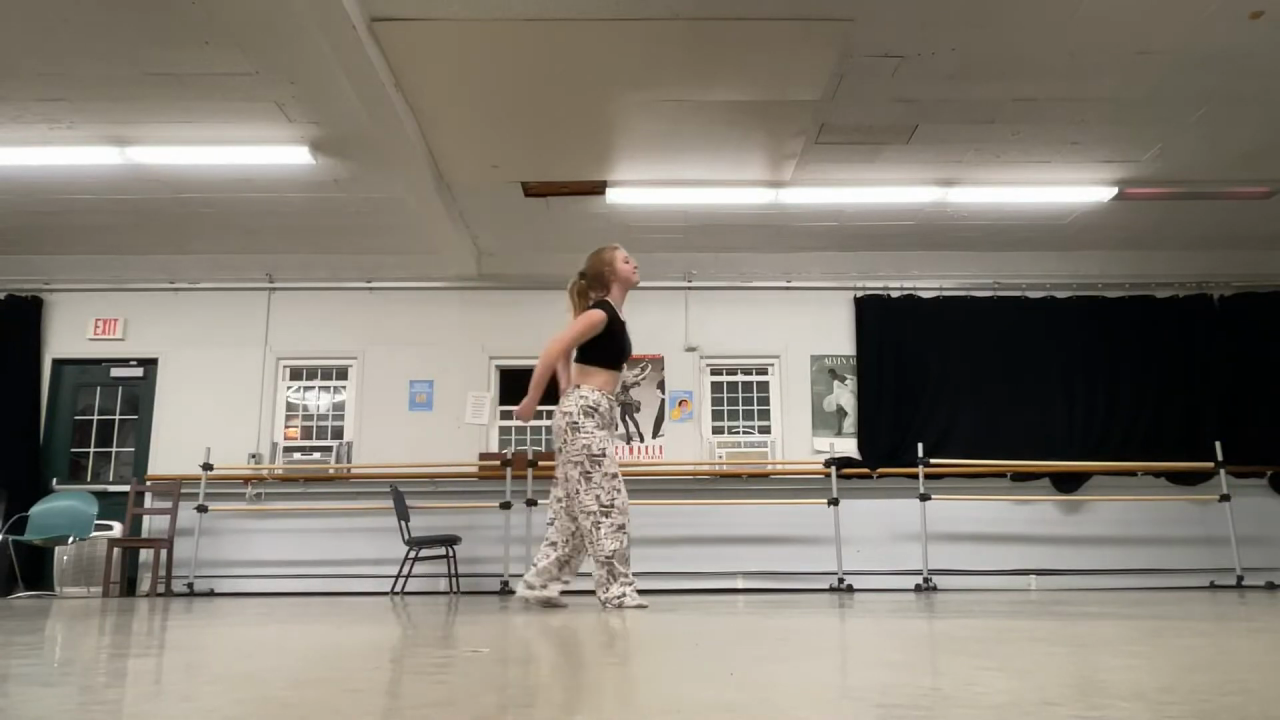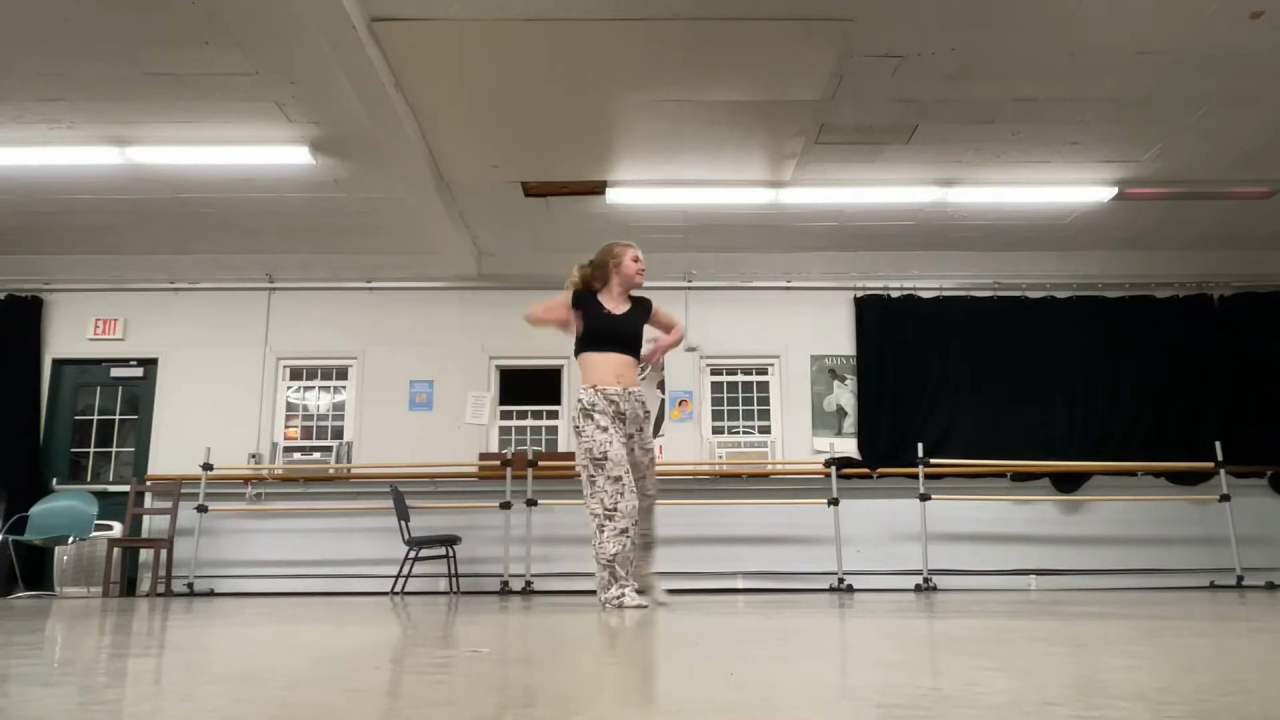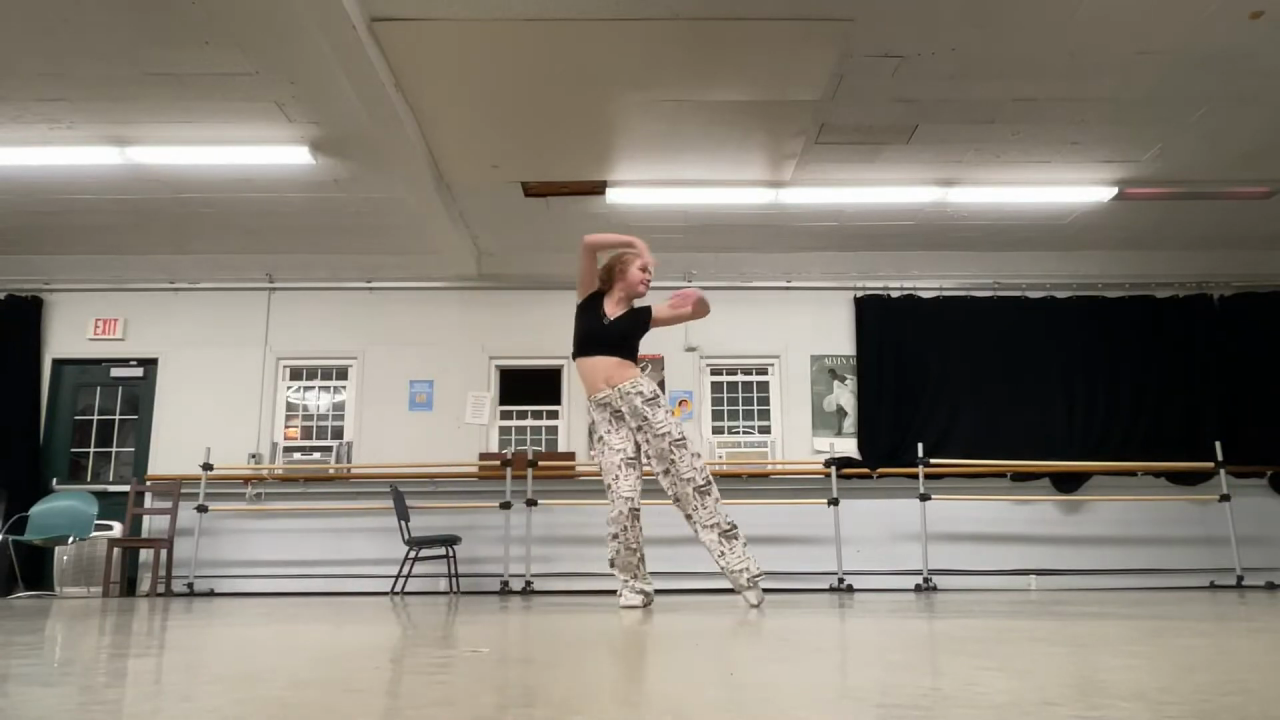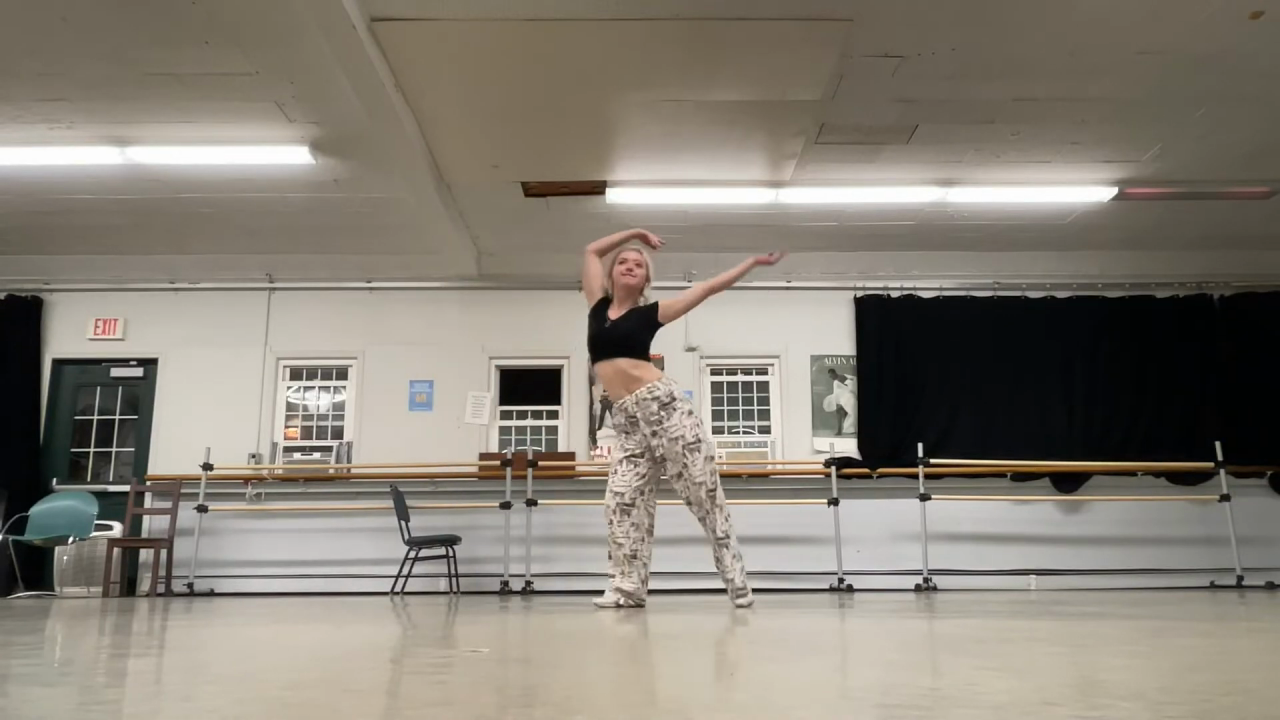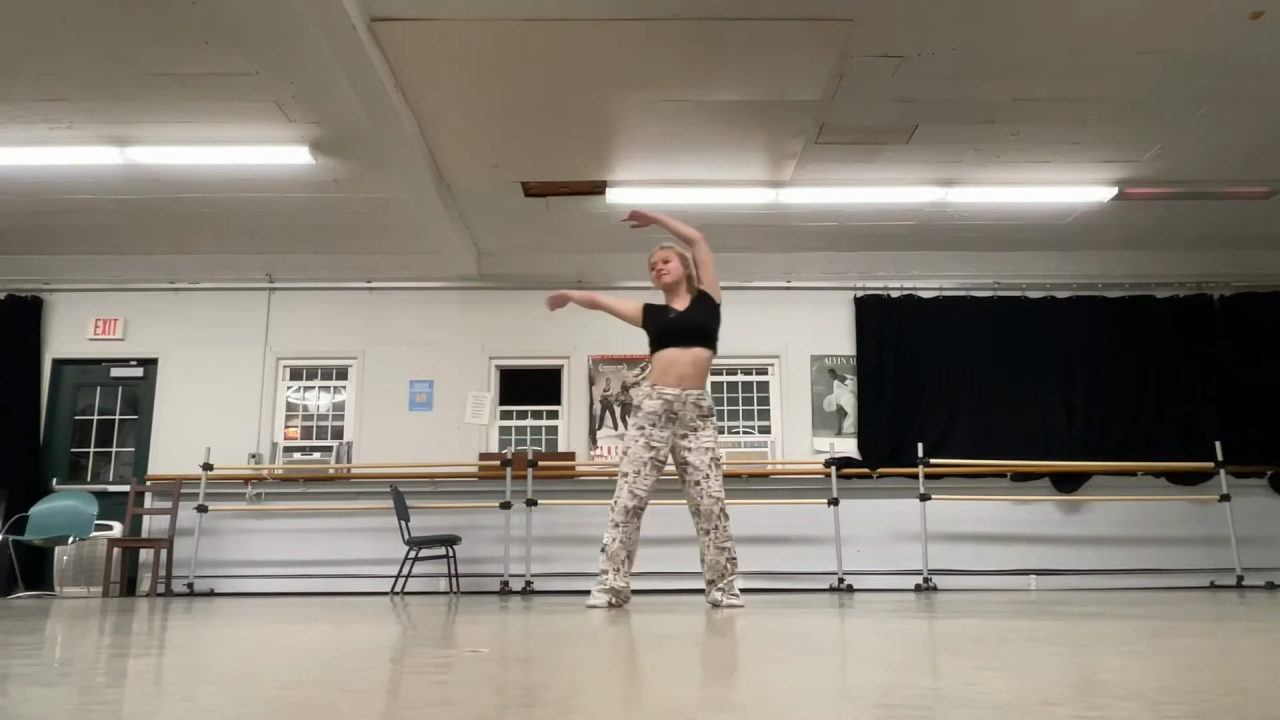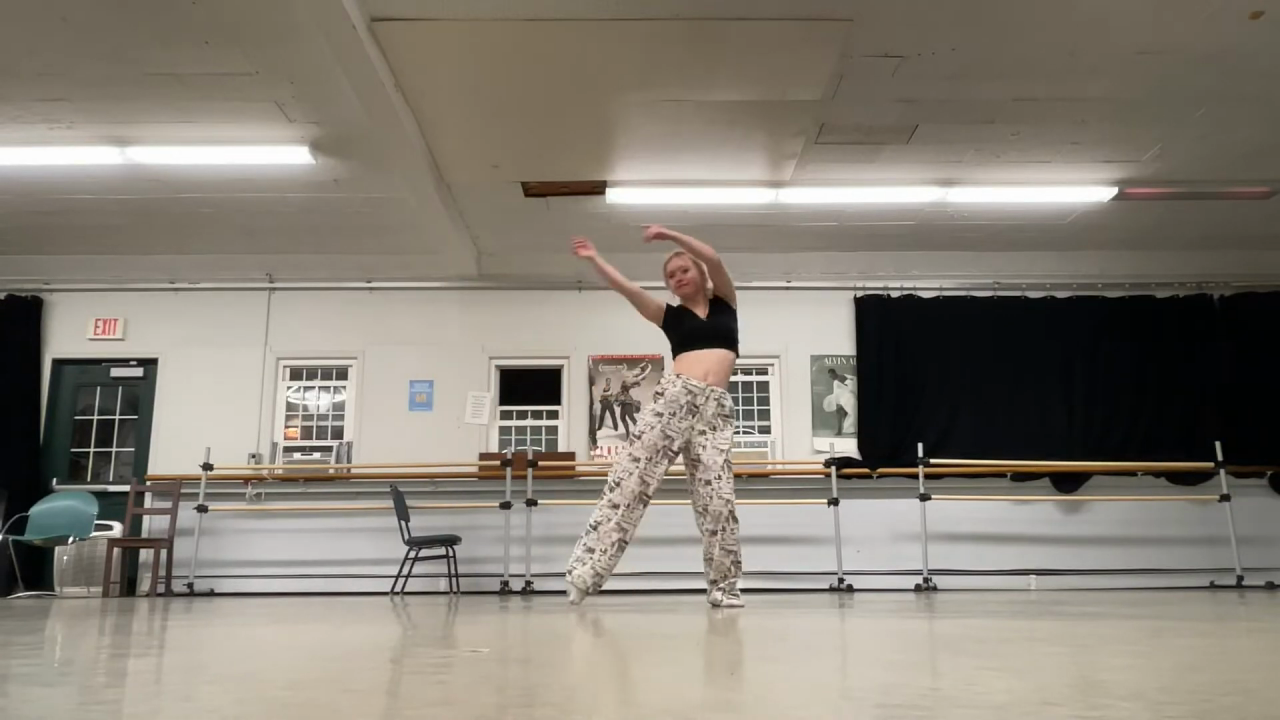
dt=0.3s
person 1, frame 1
left shoulder: (611, 313)
right shoulder: (600, 313)
left elbow: (562, 354)
right elbow: (553, 350)
right wrist: (531, 399)
left hip: (594, 413)
right hip: (587, 411)
left knee: (572, 506)
right knee: (606, 500)
left ankle: (540, 582)
right ankle: (614, 588)
person 1, frame 2
left shoulder: (641, 305)
right shoulder: (580, 298)
left elbow: (676, 329)
right elbow: (534, 314)
left wrist: (664, 344)
right wrist: (559, 317)
left hip: (634, 405)
right hip: (593, 405)
left knee: (642, 496)
right knee: (613, 499)
left ankle: (641, 573)
right ankle: (614, 587)
person 1, frame 3
left shoulder: (643, 315)
right shoulder: (589, 299)
left elbow: (700, 311)
right elbow: (590, 243)
left wrist: (695, 294)
right wrist: (636, 243)
left hip: (642, 399)
right hip: (604, 411)
left knee: (693, 483)
right knee: (624, 499)
left ankle: (742, 570)
right ankle: (632, 585)
person 1, frame 4
left shoulder: (655, 310)
right shoulder: (598, 304)
left elbow: (707, 287)
right elbow: (591, 252)
left wrist: (751, 262)
right wrist: (636, 234)
left hip: (662, 404)
right hip: (626, 418)
left knee: (702, 492)
right knee: (621, 499)
left ankle: (738, 581)
right ankle: (628, 586)
person 1, frame 5
left shoulder: (708, 298)
right shoulder: (650, 312)
left elbow: (697, 240)
right elbow: (598, 299)
left wrist: (654, 219)
right wrist: (567, 295)
left hip: (696, 412)
right hip: (653, 407)
left knee: (710, 500)
right knee: (629, 497)
left ankle: (721, 585)
right ankle: (613, 584)
person 1, frame 6
left shoulder: (725, 302)
right shoulder: (668, 314)
left elbow: (712, 259)
right elbow: (628, 291)
left wrist: (672, 236)
right wrist: (595, 259)
left hip: (716, 407)
right hip: (674, 399)
left knee: (718, 499)
right knee: (628, 483)
left ankle: (723, 586)
right ankle: (586, 572)
